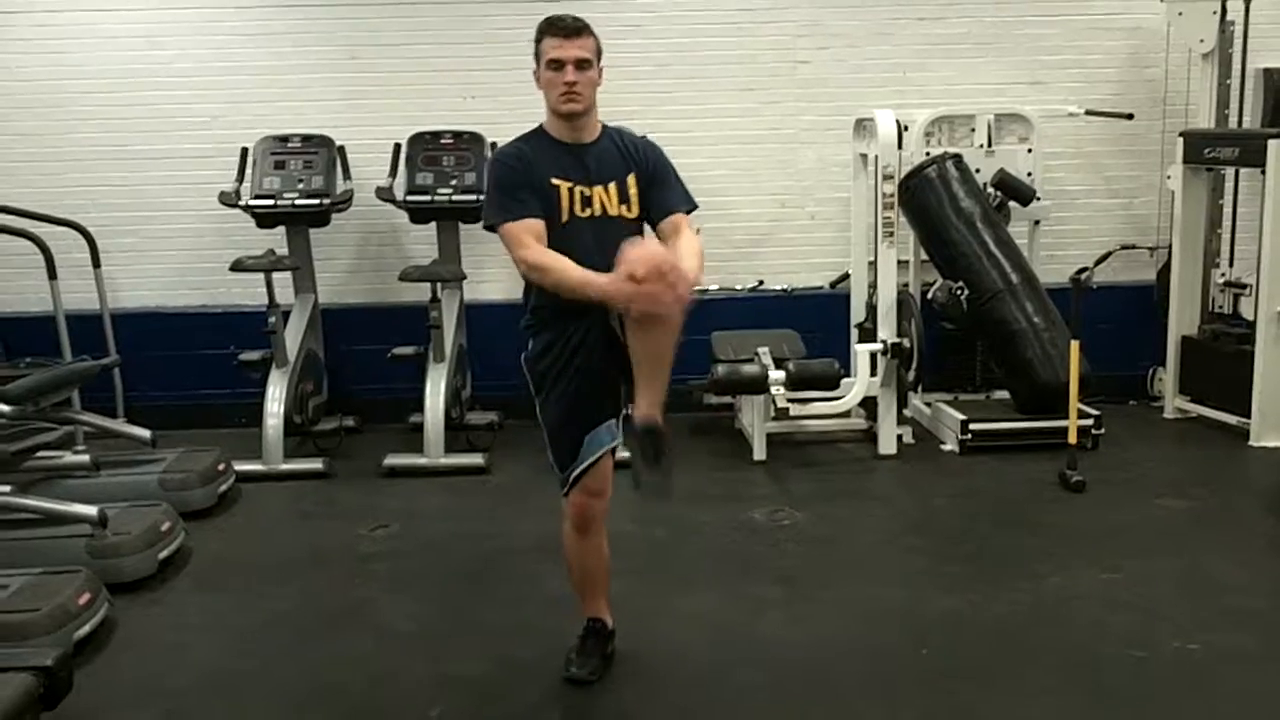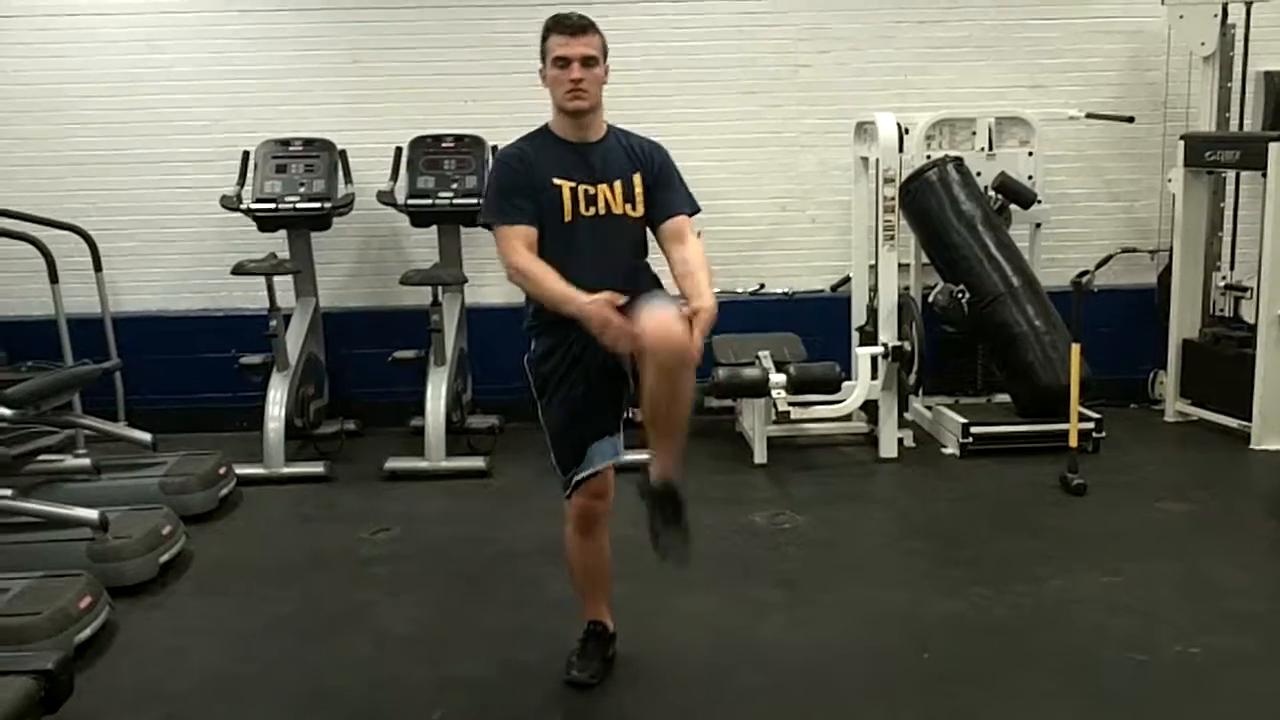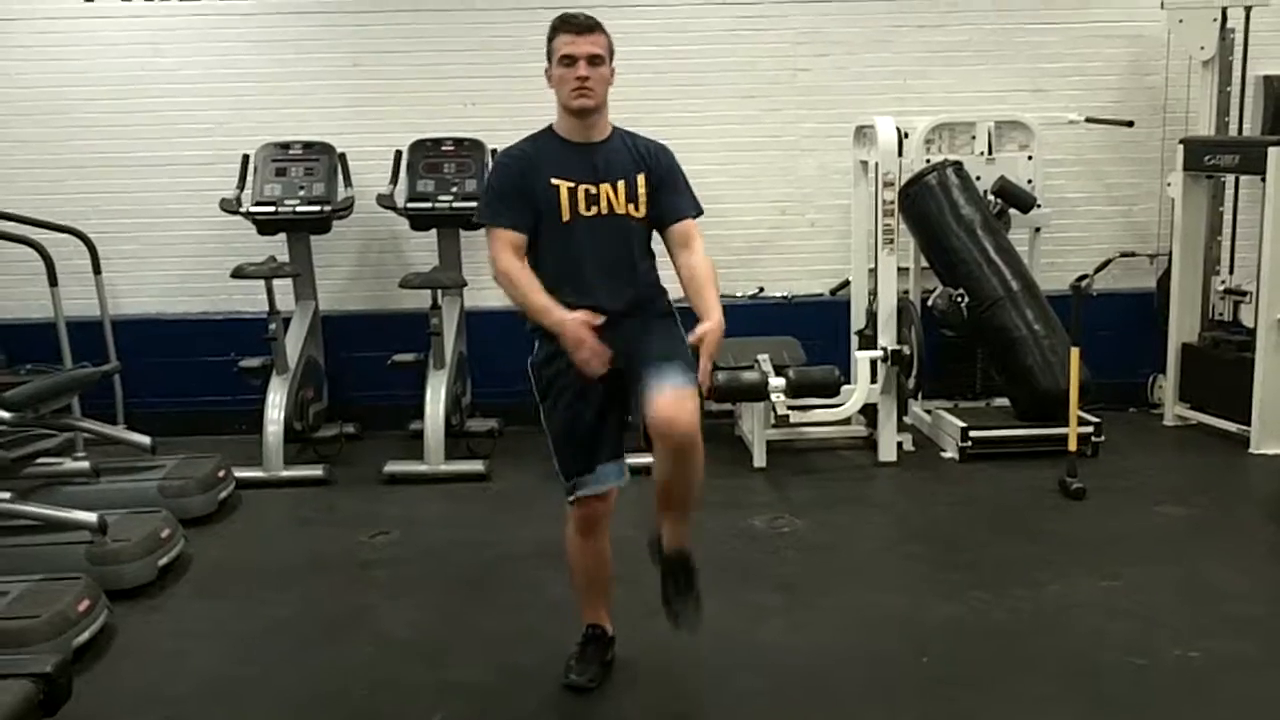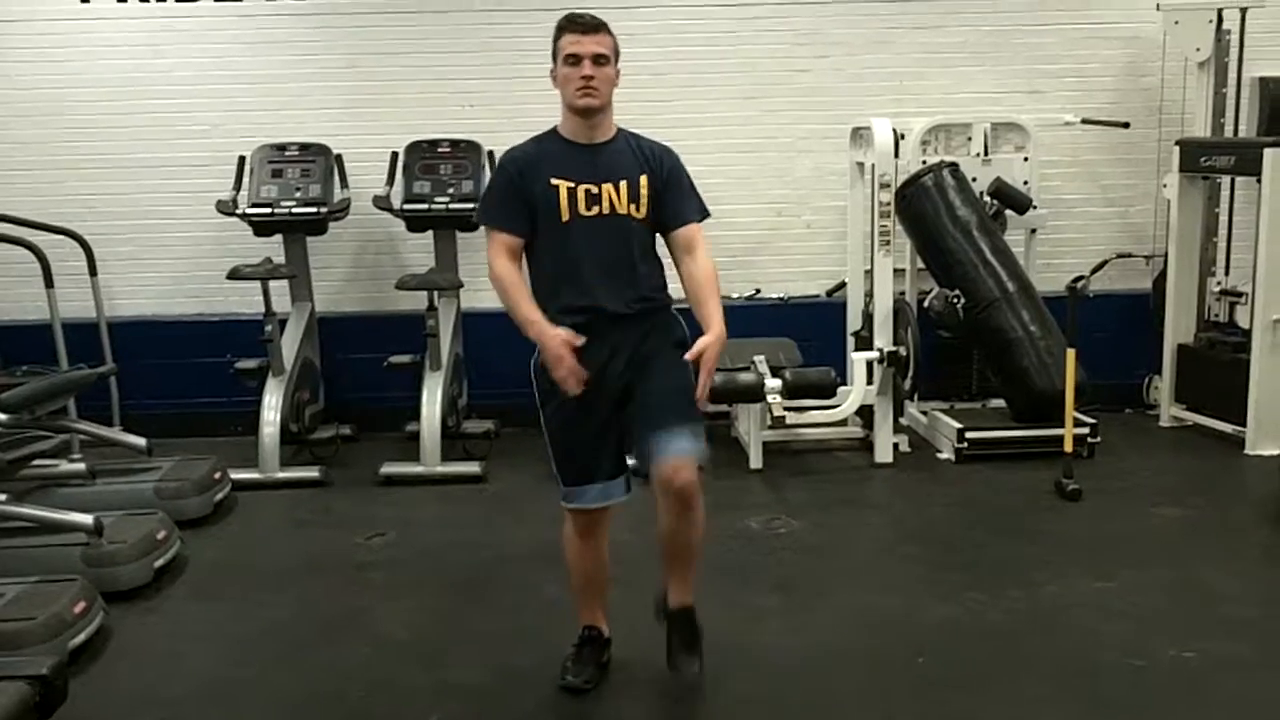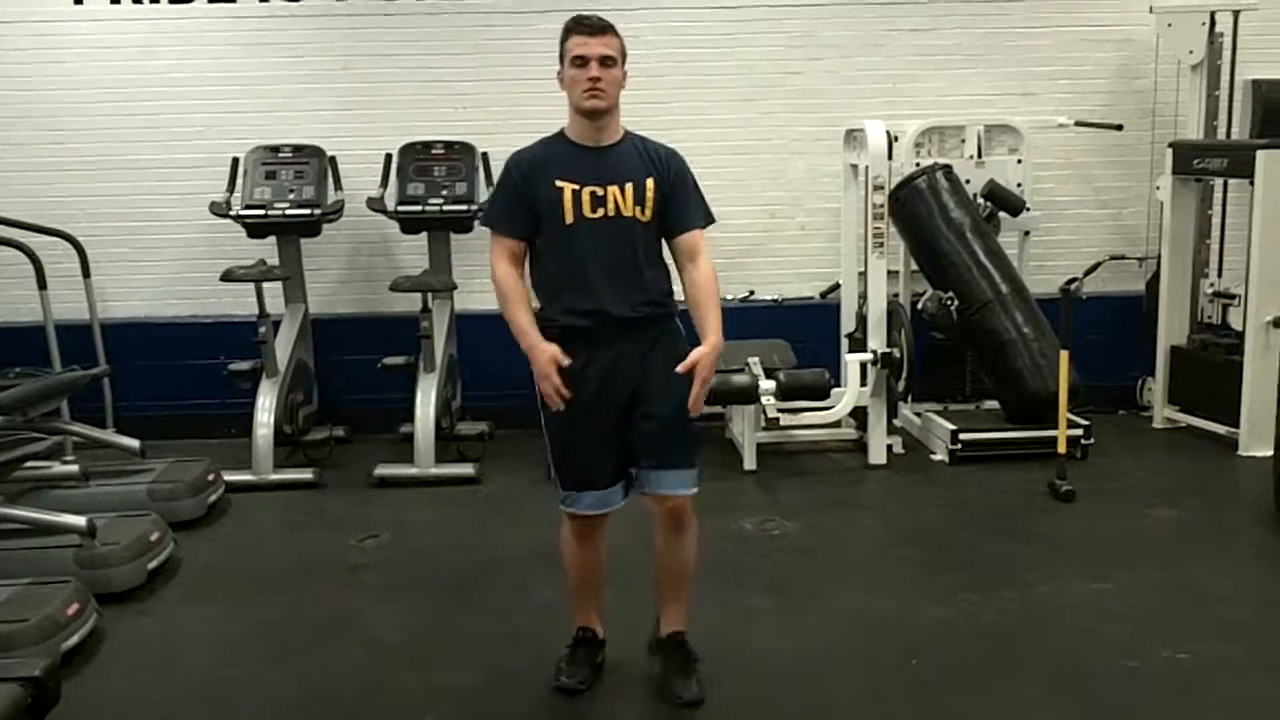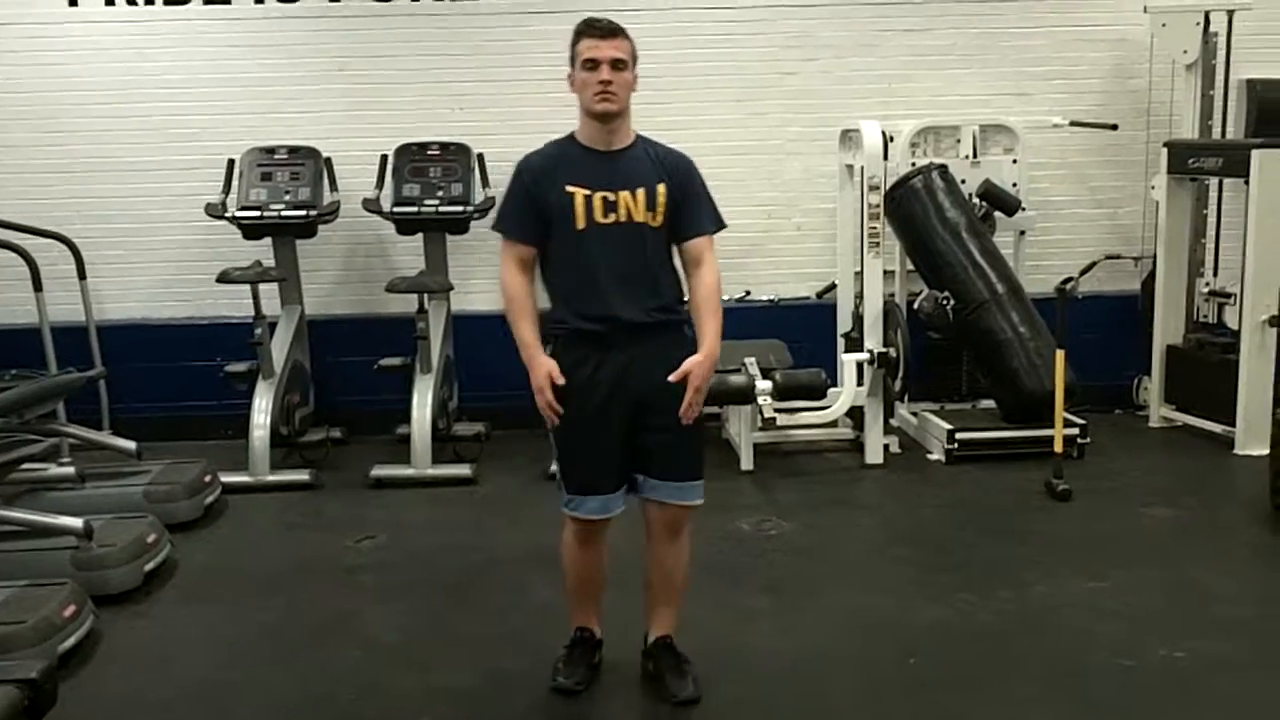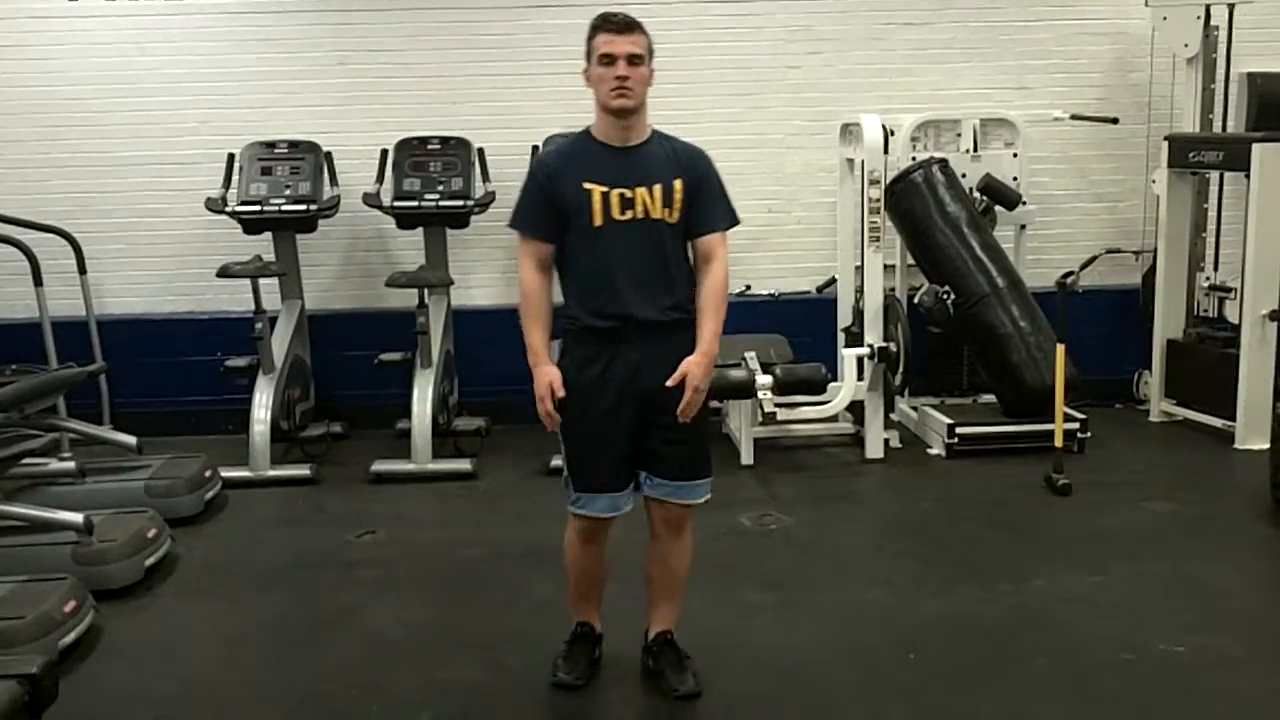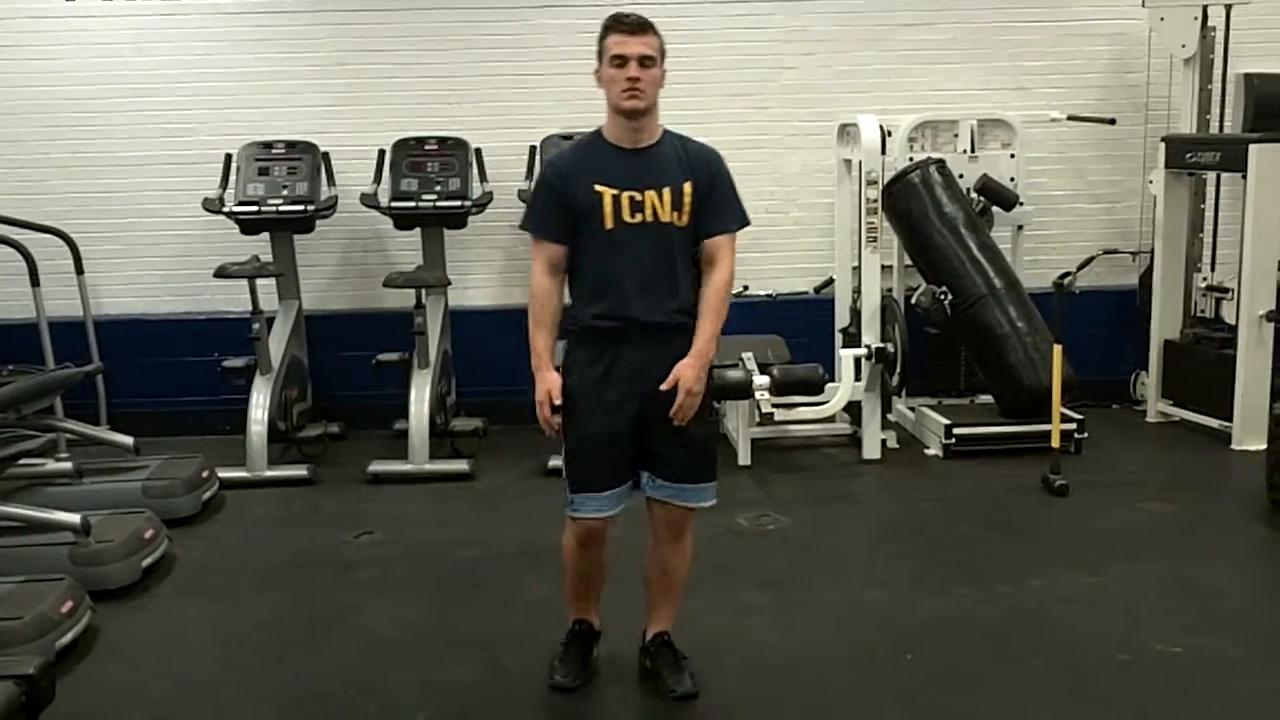
dt=0.1s
person 1, frame 1
left shoulder: (640, 154)
right shoulder: (516, 163)
left elbow: (681, 233)
right elbow: (529, 253)
left wrist: (683, 270)
right wrist: (601, 286)
left hip: (632, 314)
right hip: (565, 335)
left knee: (646, 258)
right knee: (585, 497)
left ankle: (648, 426)
right ankle: (597, 627)
person 1, frame 2
left shoulder: (645, 155)
right shoulder: (519, 164)
left elbow: (682, 239)
right elbow: (518, 260)
left wrist: (703, 297)
right wrist: (583, 306)
left hip: (639, 324)
right hip: (565, 341)
left knee: (668, 337)
right knee: (588, 500)
left ankle: (665, 483)
right ankle: (597, 630)
person 1, frame 3
left shoulder: (650, 157)
right shoulder: (521, 164)
left elbow: (686, 243)
right elbow: (506, 258)
left wrist: (712, 316)
right wrist: (557, 319)
left hip: (648, 324)
right hip: (571, 348)
left knee: (678, 427)
right knee: (588, 502)
left ankle: (674, 551)
right ankle: (596, 633)
person 1, frame 4
left shoulder: (655, 160)
right shoulder: (524, 166)
left elbow: (690, 248)
right elbow: (502, 260)
left wrist: (714, 326)
right wrist: (541, 332)
left hip: (651, 336)
right hip: (572, 354)
left knee: (680, 479)
right knee: (586, 509)
left ankle: (679, 609)
right ankle: (593, 634)
person 1, frame 5
left shoulder: (661, 163)
right shoulder: (531, 168)
left elbow: (694, 256)
right elbow: (506, 263)
left wrist: (711, 338)
right wrist: (534, 342)
left hip: (657, 349)
right hip: (575, 358)
left knee: (672, 506)
right knee: (584, 512)
left ankle: (673, 639)
right ankle: (587, 636)
person 1, frame 6
left shoulder: (671, 168)
right shoulder: (541, 171)
left elbow: (700, 262)
right elbow: (515, 269)
left wrist: (709, 347)
right wrist: (533, 356)
left hip: (664, 357)
right hip: (582, 365)
left knee: (670, 514)
right knee: (587, 516)
left ankle: (661, 644)
right ankle: (585, 637)
person 1, frame 7
left shoulder: (688, 164)
right shoulder: (557, 167)
left elbow: (712, 263)
right elbow: (534, 269)
left wrist: (705, 351)
right wrist: (539, 361)
left hip: (674, 358)
right hip: (593, 359)
left knee: (673, 511)
right knee: (593, 515)
left ankle: (662, 639)
right ankle: (585, 631)
person 1, frame 8
left shoulder: (700, 164)
right shoulder: (568, 168)
left elbow: (718, 265)
right elbow: (546, 271)
left wrist: (699, 356)
right wrist: (542, 366)
left hip: (678, 360)
right hip: (597, 360)
left knee: (675, 514)
right knee: (590, 518)
left ankle: (659, 640)
right ankle: (582, 628)
